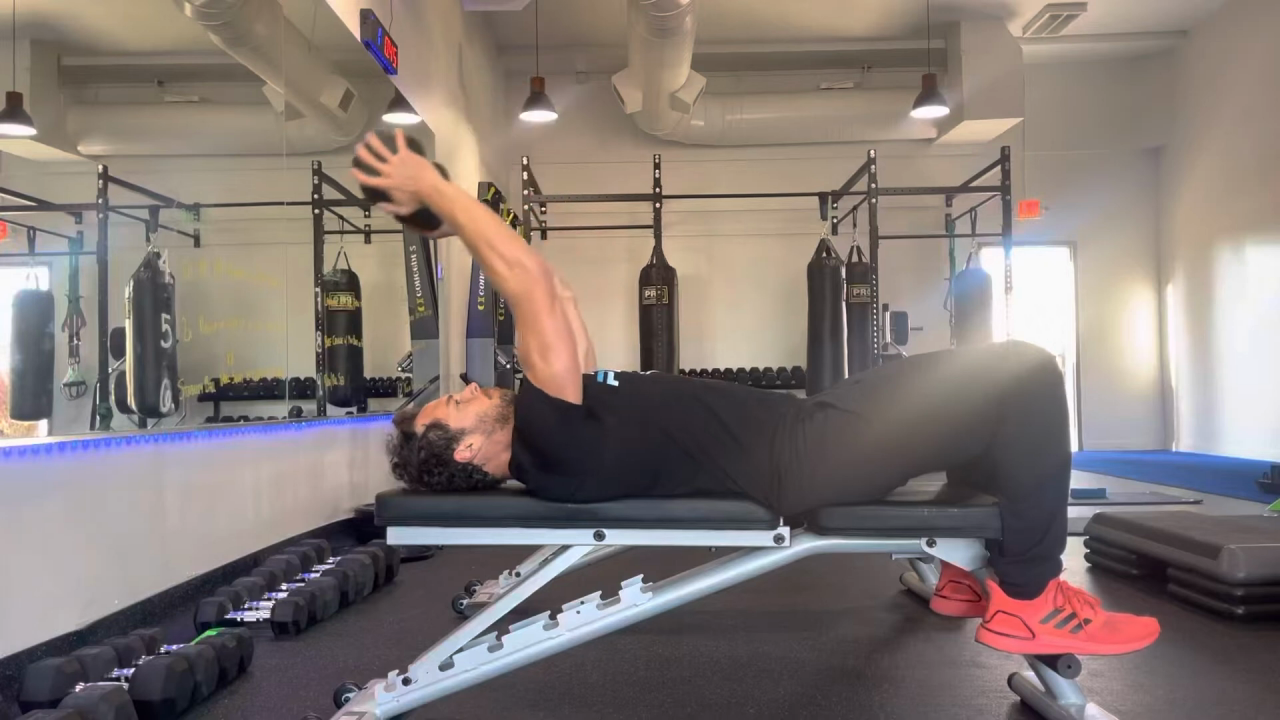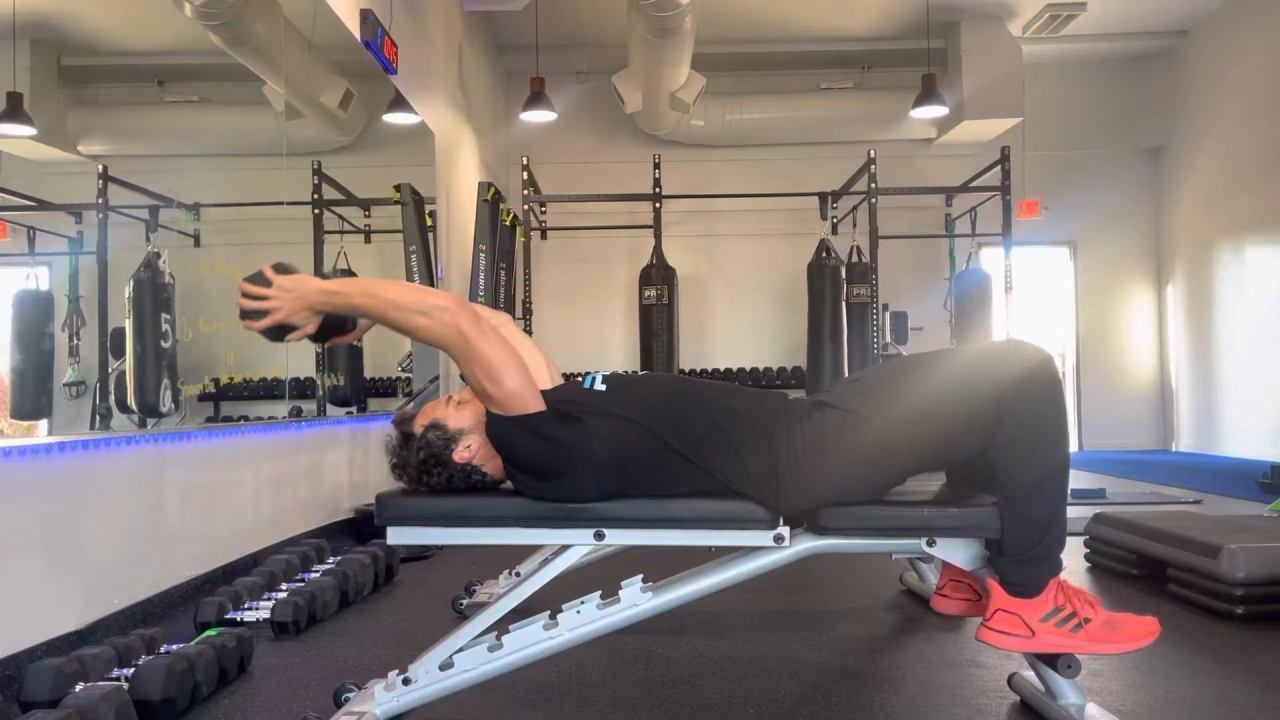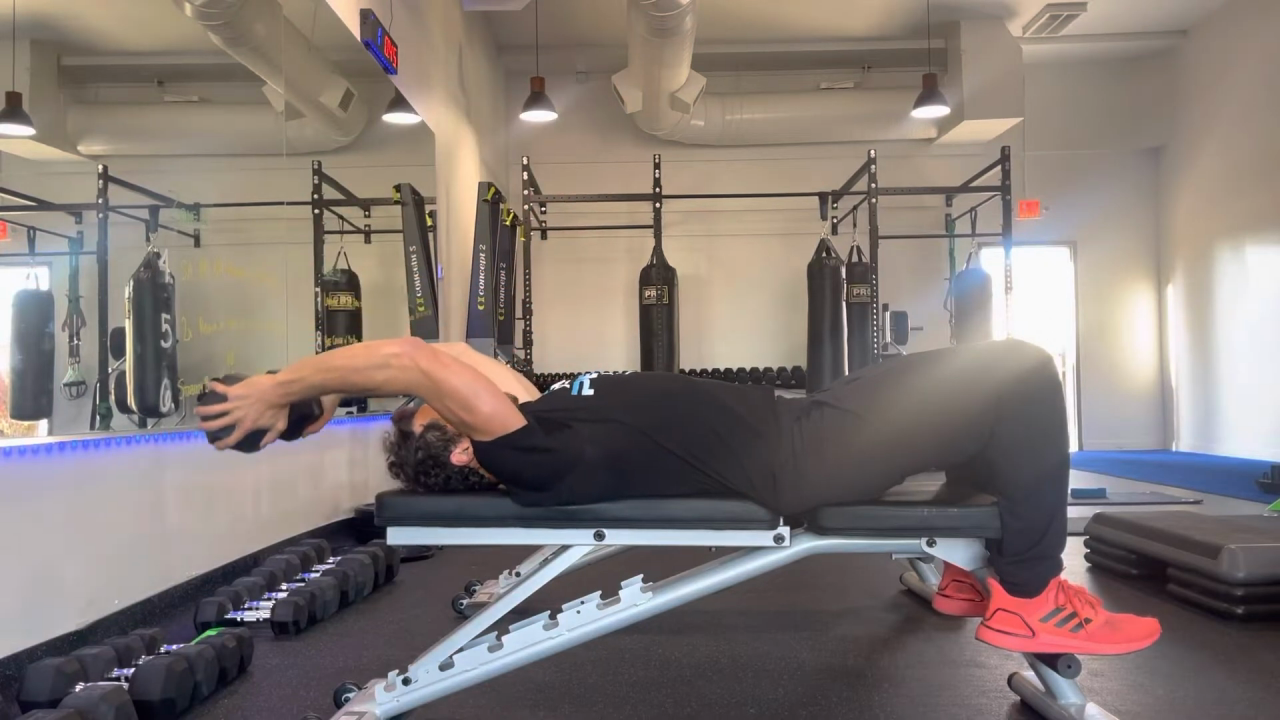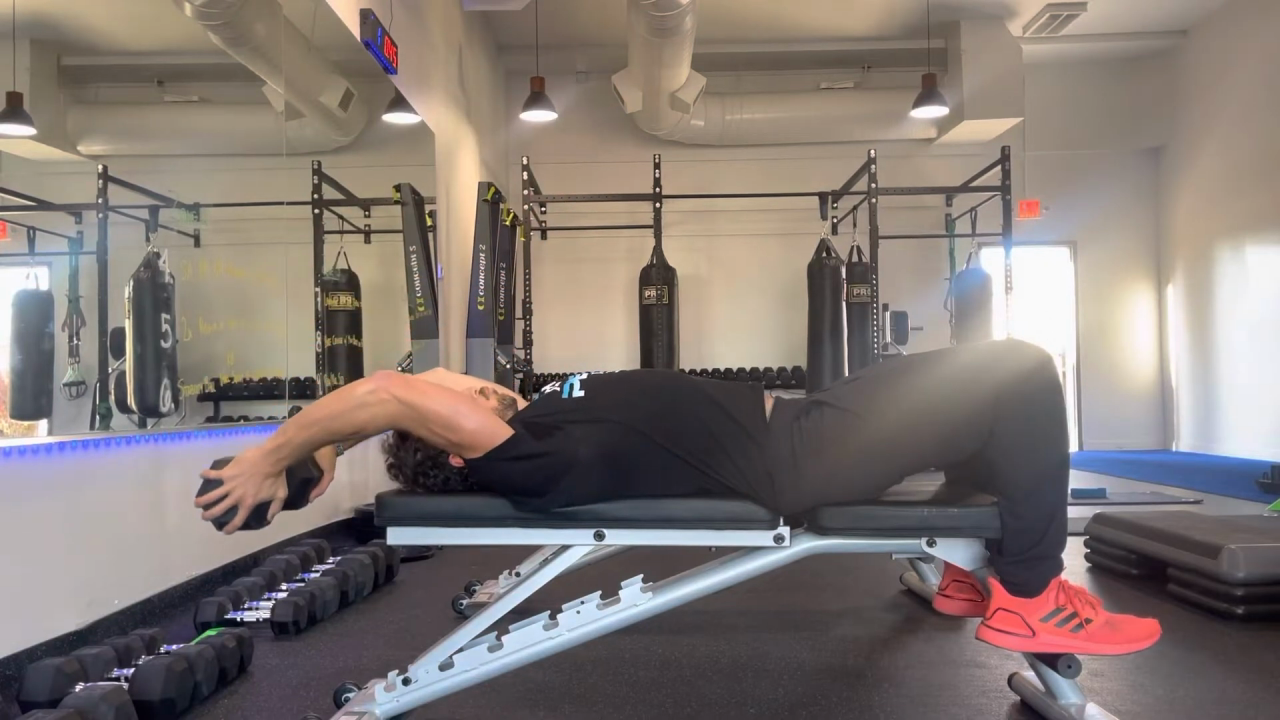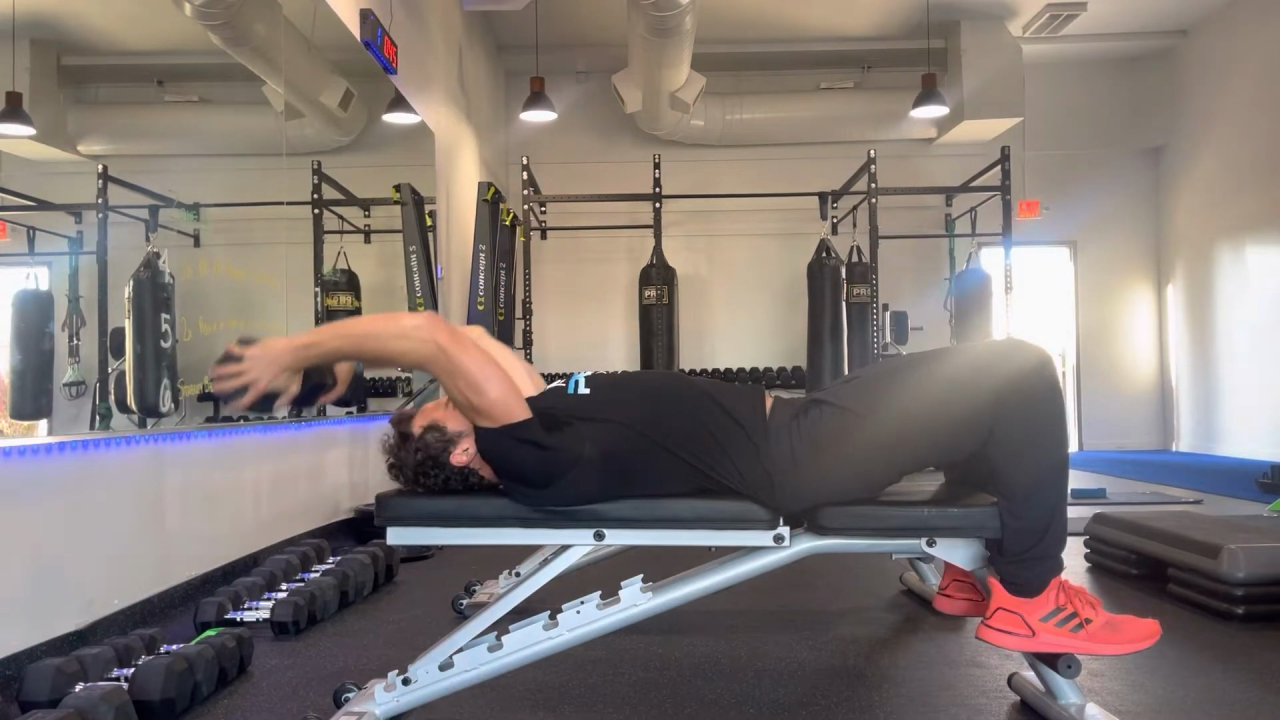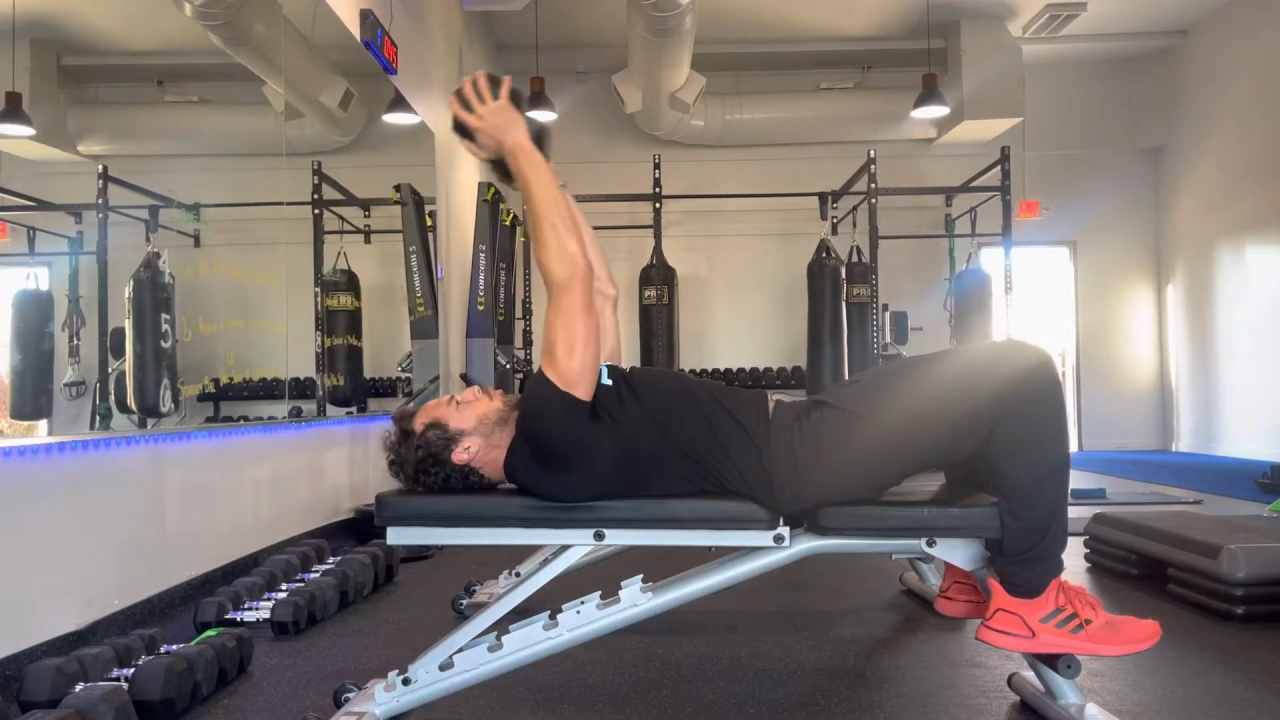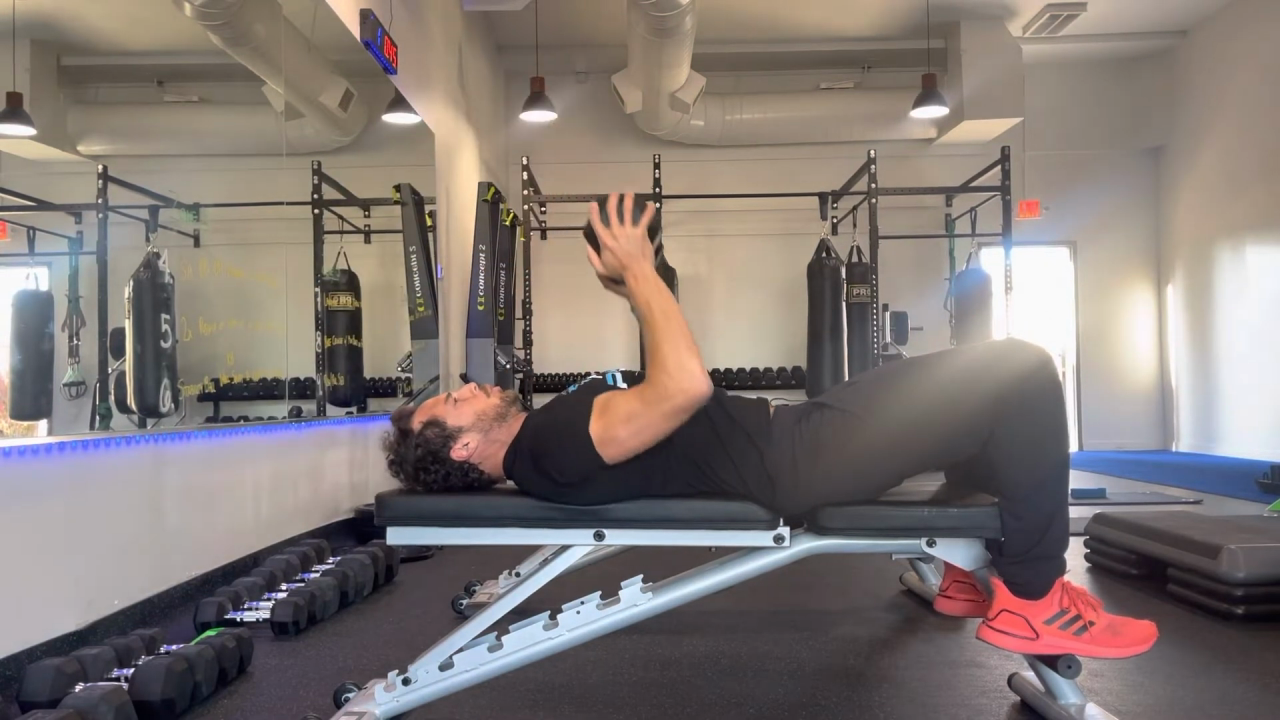
dt=0.7s
person 1, frame 1
left shoulder: (554, 428)
right shoulder: (551, 448)
left elbow: (547, 298)
right elbow: (534, 289)
left wrist: (446, 210)
right wrist: (433, 186)
left hip: (801, 422)
right hip: (805, 460)
left knee: (994, 381)
right knee: (1025, 376)
left ankle: (975, 568)
right ankle: (1025, 601)
person 1, frame 2
left shoulder: (551, 420)
right shoulder: (541, 456)
left elbow: (486, 329)
right elbow: (462, 323)
left wrist: (348, 305)
right wrist: (320, 294)
left hip: (801, 420)
right hip: (803, 460)
left knee: (993, 376)
right knee: (1023, 374)
left ankle: (973, 565)
right ankle: (1024, 599)
person 1, frame 3
left shoulder: (536, 419)
right shoulder: (533, 461)
left elbow: (449, 356)
right elbow: (420, 359)
left wrist: (301, 382)
right wrist: (278, 389)
left hip: (797, 416)
right hip: (803, 459)
left knee: (991, 376)
right knee: (1020, 372)
left ankle: (971, 568)
right ankle: (1027, 599)
person 1, frame 4
left shoulder: (534, 419)
right shoulder: (521, 464)
left elbow: (414, 386)
right elbow: (396, 392)
left wrist: (314, 442)
right wrist: (271, 456)
left hip: (796, 418)
right hip: (802, 459)
left knee: (990, 376)
right knee: (1022, 373)
left ankle: (971, 567)
right ankle: (1027, 598)
person 1, frame 5
left shoulder: (543, 421)
right shoulder: (535, 462)
left elbow: (459, 340)
right elbow: (438, 339)
left wrist: (306, 349)
right wrist: (294, 350)
left hip: (797, 417)
right hip: (798, 453)
left knee: (987, 381)
right knee: (1020, 373)
left ankle: (975, 568)
right ankle: (1028, 597)
person 1, frame 6
left shoulder: (557, 424)
right shoulder: (549, 442)
left elbow: (595, 289)
right elbow: (570, 276)
left wrist: (526, 158)
right wrist: (516, 148)
left hip: (800, 429)
right hip: (801, 459)
left knee: (990, 381)
right knee: (1022, 376)
left ankle: (979, 566)
right ankle: (1028, 599)
person 1, frame 7
left shoulder: (555, 427)
right shoulder: (551, 451)
left elbow: (663, 386)
right elbow: (688, 383)
left wrist: (629, 285)
right wrist: (637, 267)
left hip: (795, 426)
right hip: (800, 460)
left knee: (984, 381)
right knee: (1021, 373)
left ankle: (972, 570)
right ankle: (1030, 600)
